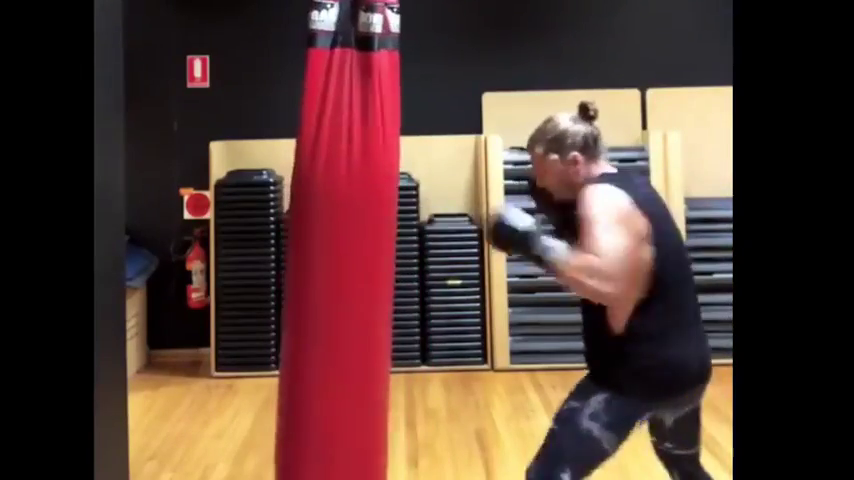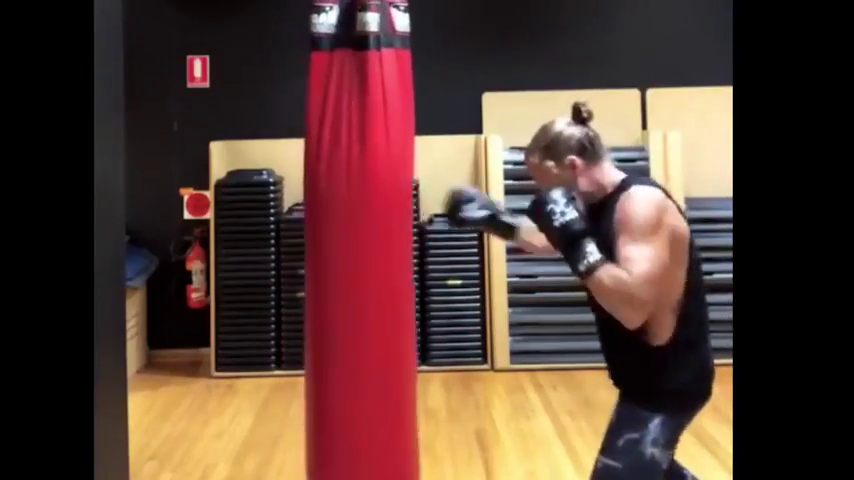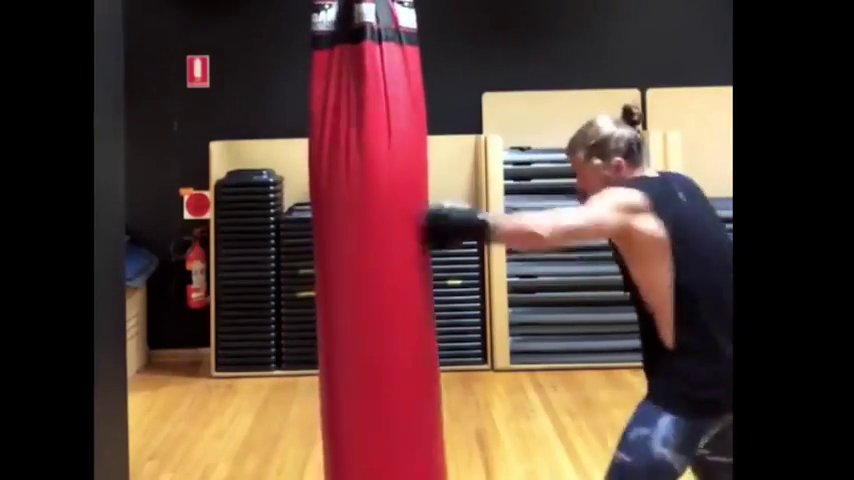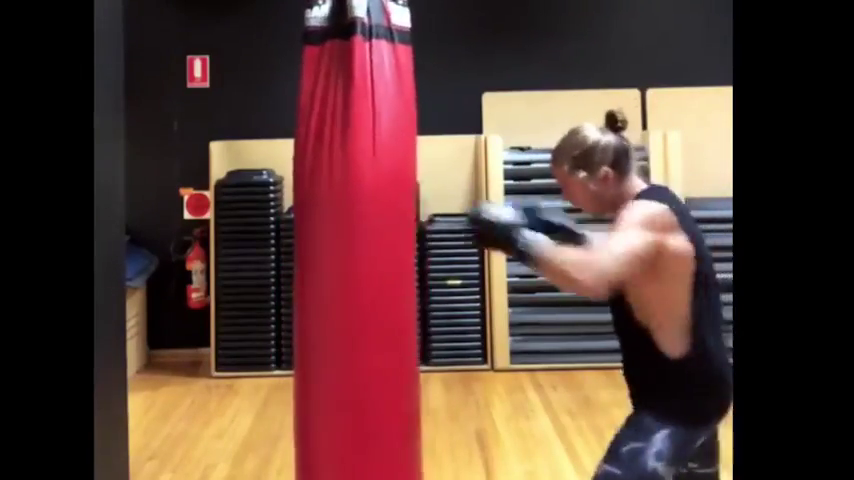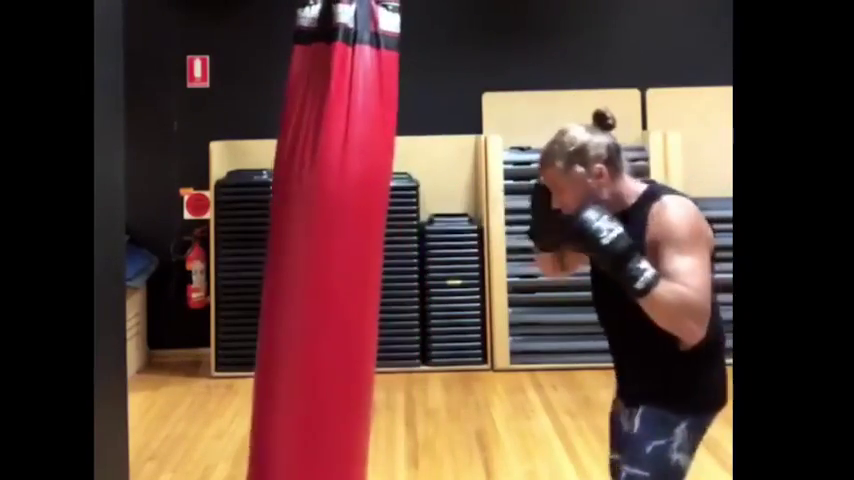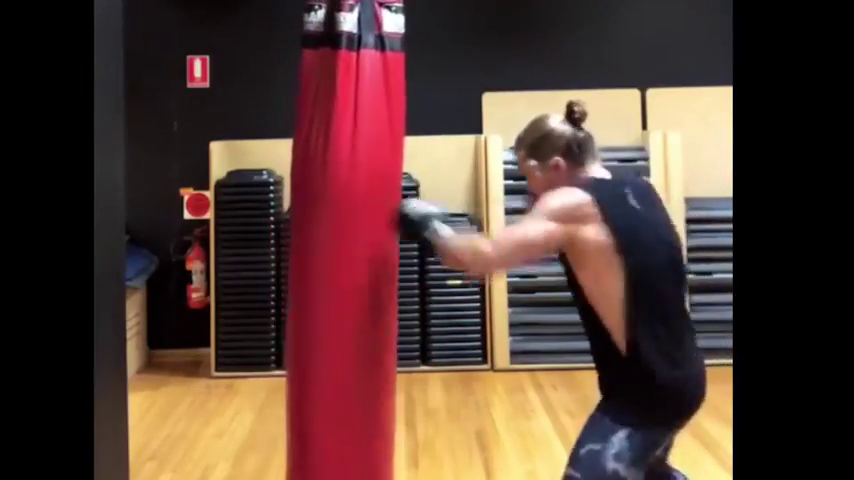
dt=0.5s
person 1, frame 1
left shoulder: (603, 198)
right shoulder: (633, 189)
left elbow: (605, 283)
left wrist: (535, 241)
left hip: (634, 370)
right hip: (685, 364)
person 1, frame 2
left shoulder: (643, 205)
right shoulder: (600, 200)
left elbow: (634, 307)
right elbow: (553, 243)
left wrist: (576, 240)
right wrist: (494, 219)
left hip: (666, 381)
right hip: (656, 374)
person 1, frame 3
left shoulder: (627, 203)
right shoulder: (677, 189)
left elbow: (546, 231)
left wrist: (472, 223)
left hip: (690, 383)
right hip: (719, 372)
person 1, frame 4
left shoulder: (648, 215)
right shoulder: (636, 206)
left elbow: (587, 277)
left wrist: (517, 237)
left hip: (684, 394)
right hip: (681, 386)
person 1, frame 5
left shoulder: (672, 216)
right shoulder: (603, 211)
left elbow: (690, 322)
right elbow: (554, 267)
left wrist: (626, 262)
right wrist: (547, 232)
left hip: (685, 388)
right hip: (639, 385)
person 1, frame 6
left shoulder: (573, 205)
right shoulder: (637, 191)
left elbow: (487, 254)
left wrist: (425, 224)
left hip: (644, 391)
right hip: (677, 379)
